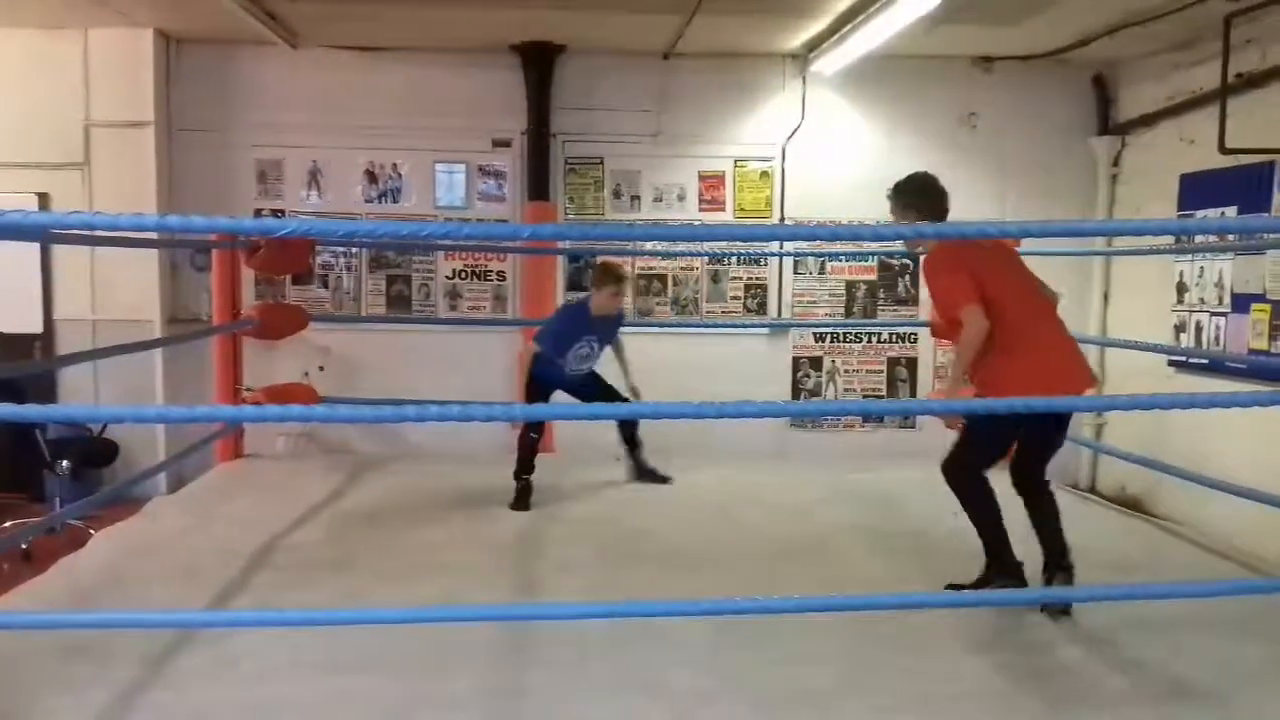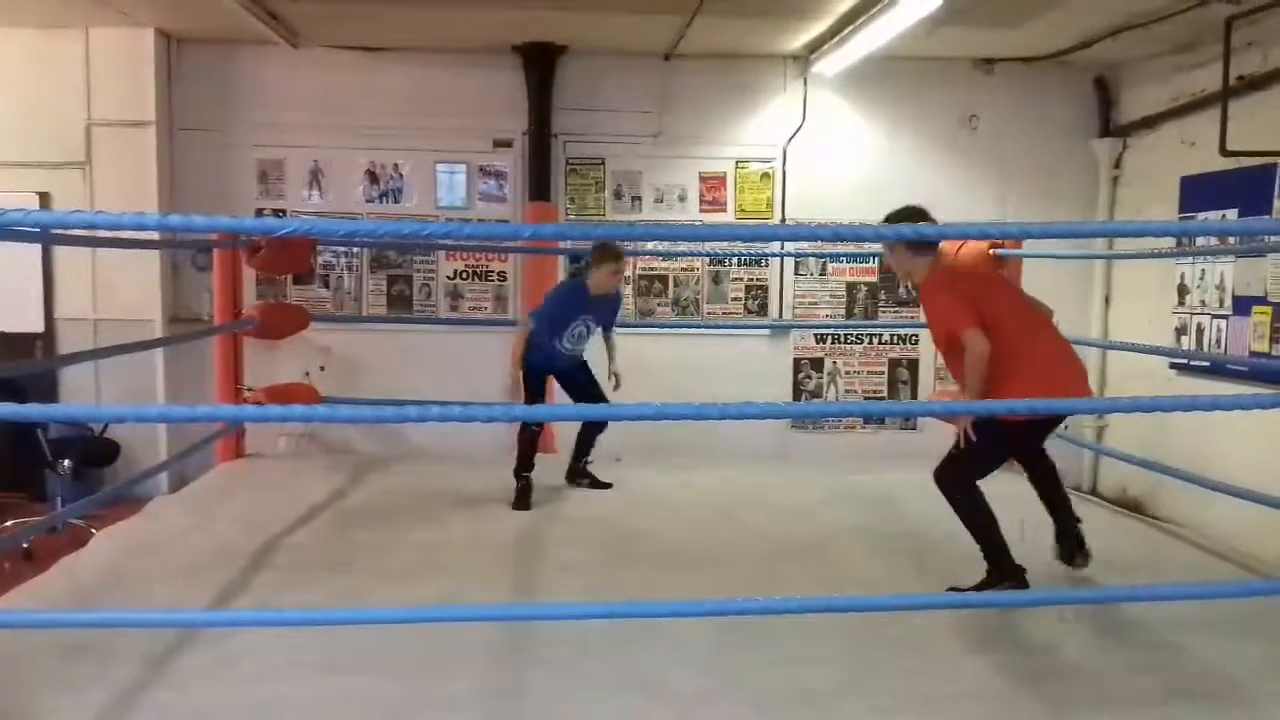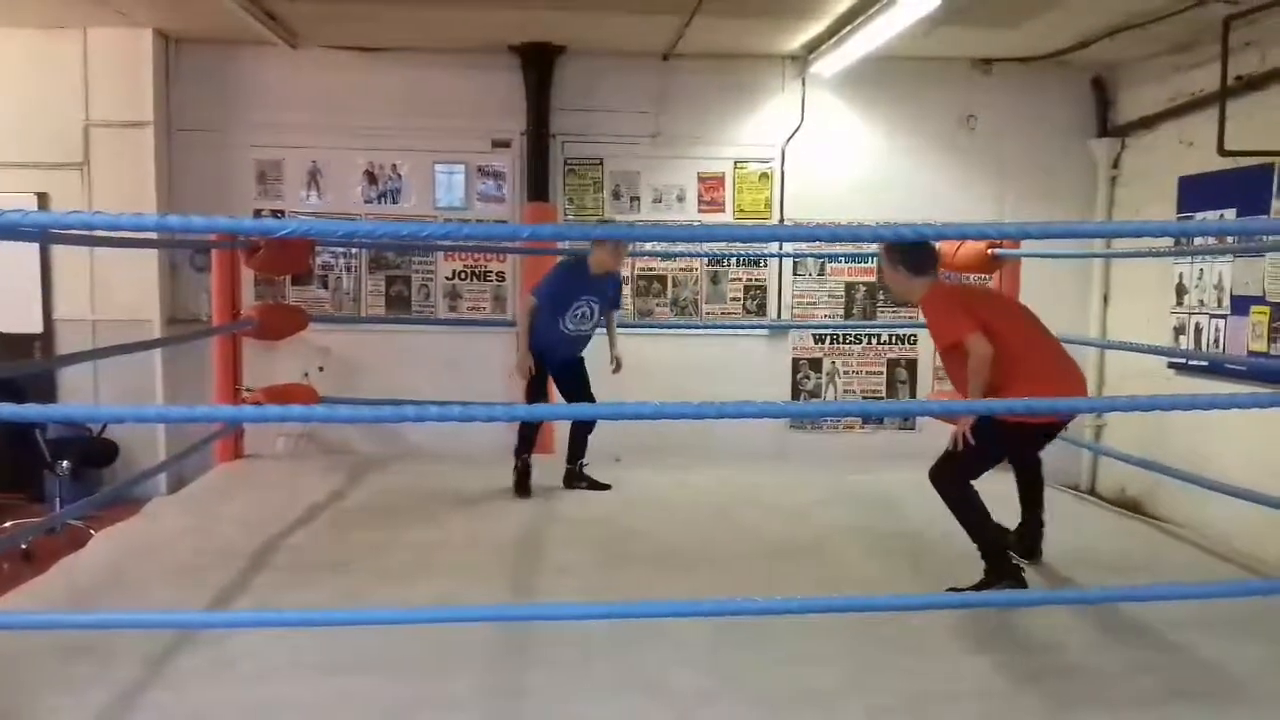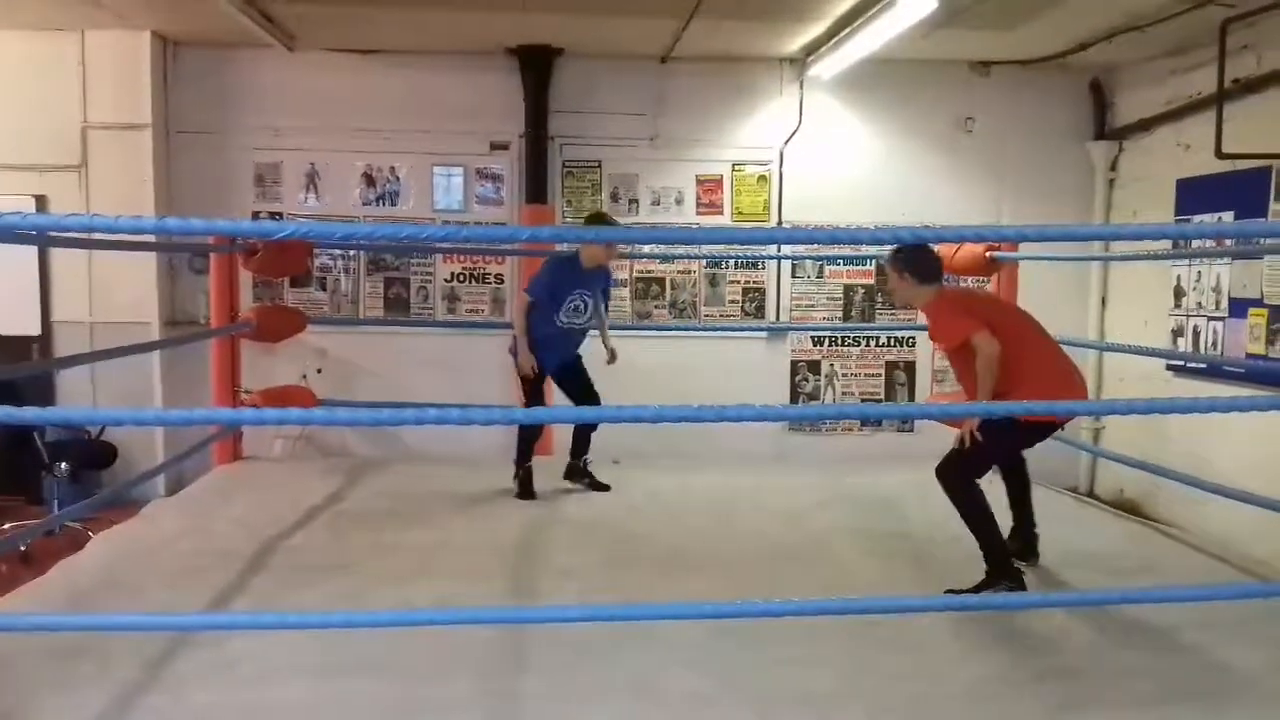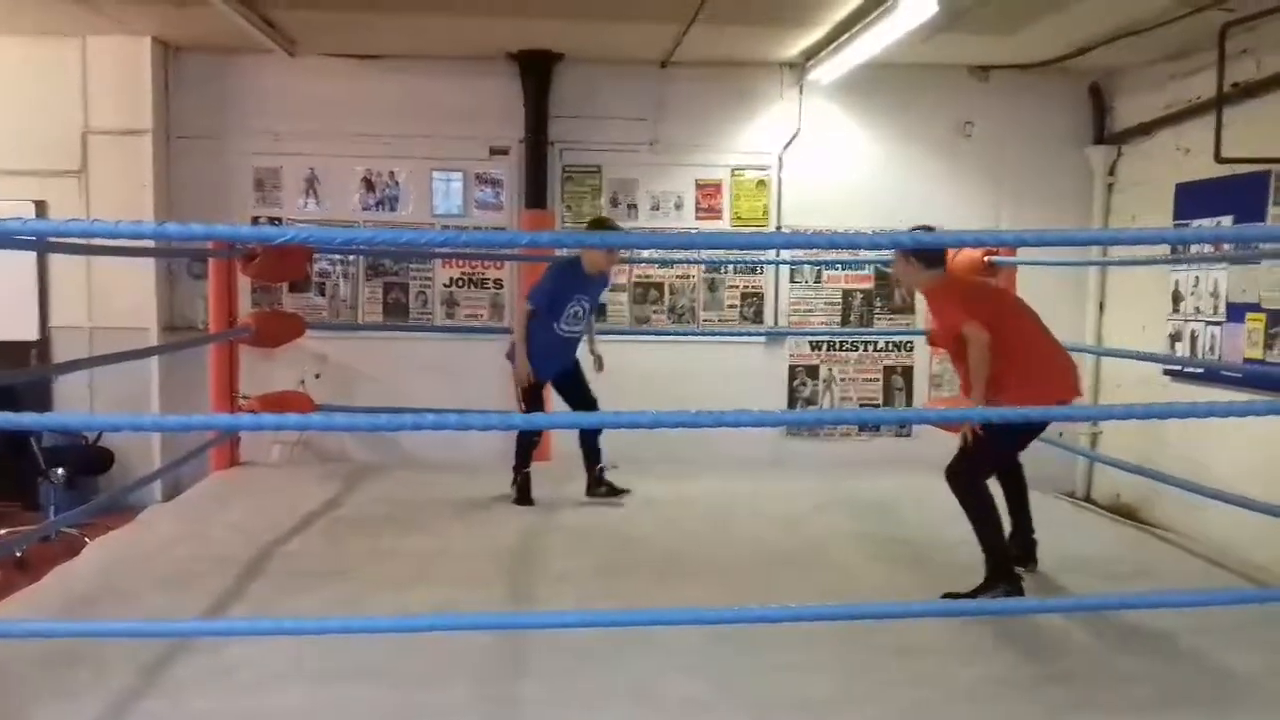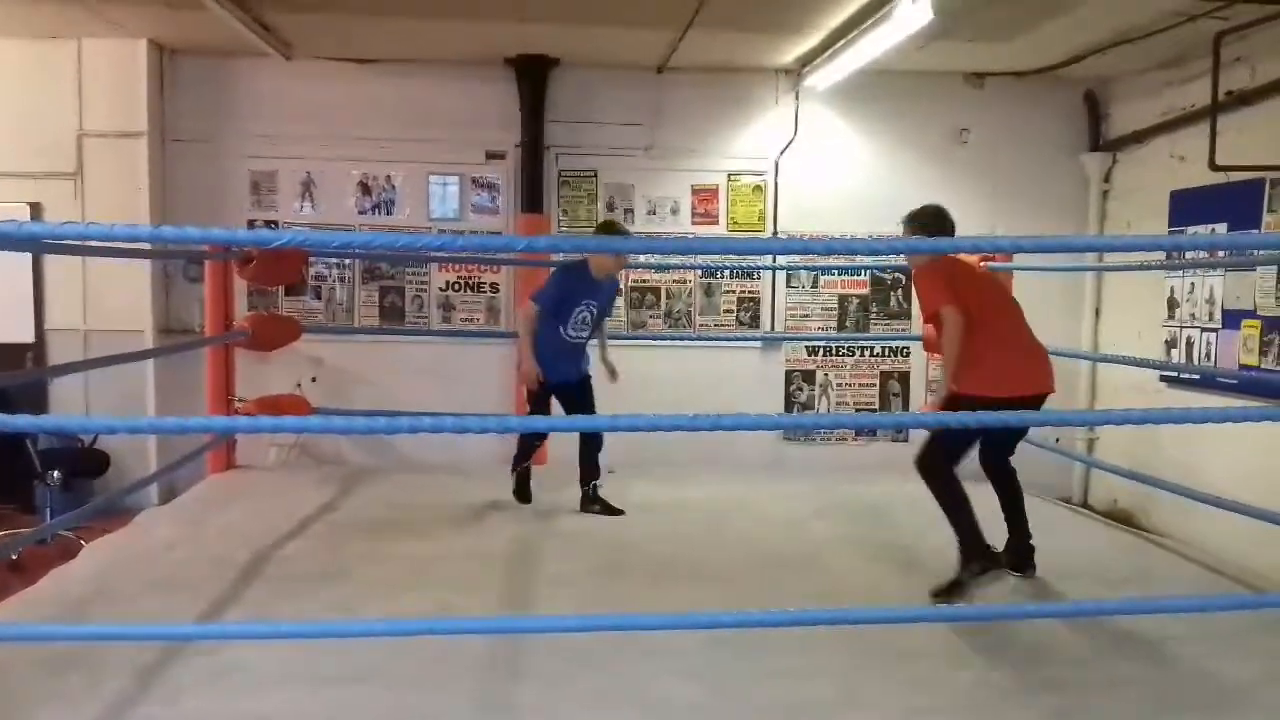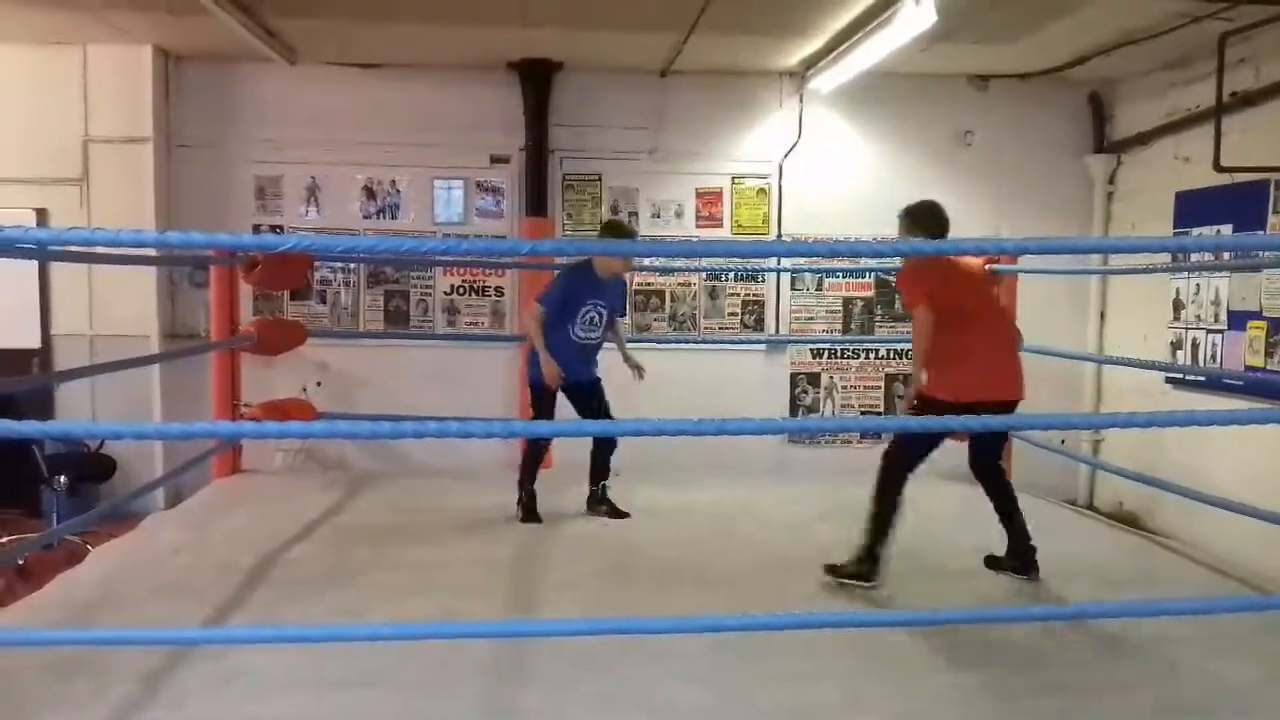
dt=0.2s
person 1, frame 1
left shoulder: (939, 261)
right shoulder: (992, 247)
left elbow: (976, 325)
right elbow: (1048, 299)
left wrist: (953, 386)
left hip: (1015, 389)
right hip: (1067, 378)
left knee: (961, 469)
right knee: (1029, 476)
left ankle: (1004, 571)
right ankle: (1057, 570)
person 1, frame 2
left shoulder: (936, 289)
right shoulder: (975, 274)
left elbow: (979, 348)
right elbow: (1042, 313)
left wrist: (968, 404)
left hip: (1024, 397)
right hip: (1068, 384)
left knee: (953, 475)
right knee: (1025, 448)
left ankle: (1006, 574)
right ankle: (1071, 539)
person 1, frame 3
left shoulder: (937, 303)
right shoulder: (966, 292)
left elbow: (981, 351)
right elbow: (1026, 333)
left wrist: (971, 410)
left hip: (1029, 401)
right hip: (1067, 391)
left knee: (948, 475)
right knee: (1019, 446)
left ankle: (1004, 574)
right ankle: (1029, 537)
person 1, frame 4
left shoulder: (942, 308)
right shoulder: (964, 298)
left elbow: (989, 349)
left hip: (1036, 402)
right hip: (1066, 391)
left knee: (954, 473)
right knee: (1002, 445)
left ankle: (1003, 575)
right ankle: (1023, 540)
person 1, frame 5
left shoulder: (940, 293)
right shoulder: (967, 286)
left elbow: (980, 340)
left wrist: (977, 402)
left hip: (1028, 392)
right hip: (1057, 383)
left knee: (964, 473)
right knee: (1000, 452)
left ankle: (1002, 578)
right ankle: (1022, 546)
person 1, frame 6
left shoulder: (928, 271)
right shoulder: (970, 272)
left elbow: (953, 321)
left wrist: (947, 384)
left hip: (990, 384)
right hip: (1033, 378)
left knee: (933, 462)
right knee: (996, 458)
left ankle: (976, 557)
right ankle: (1020, 551)
person 1, frame 7
left shoulder: (916, 270)
right shoulder: (972, 273)
left elbow: (925, 320)
right elbow: (1011, 332)
left wrist: (917, 377)
left hip: (954, 388)
right hip: (1004, 384)
left knee: (896, 464)
right knee: (986, 463)
left ankle: (868, 562)
right ankle: (1021, 554)
person 2, frame 1
left shoulder: (615, 316)
right shoulder: (567, 315)
left elbow: (615, 342)
right elbow: (533, 350)
left wrist: (628, 378)
right wrist: (522, 397)
left hip: (580, 377)
right hip: (543, 374)
right knee: (534, 423)
left ankle: (639, 465)
right ankle: (523, 482)
person 2, frame 2
left shoulder: (613, 298)
right shoulder: (565, 293)
right elbow: (526, 327)
left wrist: (612, 363)
right wrist: (515, 371)
left hip: (571, 361)
right hip: (537, 360)
left ankle: (577, 470)
right ankle: (523, 480)
person 2, frame 3
left shoulder: (612, 279)
right shoulder: (566, 271)
left elbow: (609, 312)
right elbow: (528, 306)
left wrist: (613, 347)
right wrist: (523, 352)
left hip: (569, 354)
right hip: (539, 350)
right knee: (537, 405)
left ankle: (574, 472)
right ankle: (522, 466)
person 2, frame 4
left shoulder: (603, 273)
right shoulder: (557, 267)
right elbow: (522, 304)
left wrist: (606, 340)
right wrist: (522, 350)
left hip: (566, 354)
right hip: (535, 352)
left knee: (591, 403)
right knee: (535, 411)
left ankle: (577, 467)
right ankle: (523, 473)
person 2, frame 5
left shoulder: (601, 278)
right shoulder: (559, 273)
right elbow: (522, 310)
left wrist: (592, 346)
right wrist: (520, 357)
left hip: (565, 359)
right hip: (533, 358)
left knee: (589, 410)
left ankle: (595, 479)
right ankle: (521, 479)
person 2, frame 6
left shoulder: (611, 285)
right shoulder: (566, 275)
right elbow: (527, 313)
left wrist: (604, 355)
right wrist: (527, 359)
left hip: (575, 368)
right hip: (541, 365)
left knee: (591, 428)
left ankle: (590, 495)
right ankle: (520, 468)
person 2, frame 7
left shoulder: (618, 284)
right shoulder: (572, 276)
right elbow: (533, 315)
left wrist: (625, 354)
right wrist: (545, 359)
left hip: (584, 370)
right hip: (548, 367)
left ankle: (597, 496)
right ankle: (526, 495)
